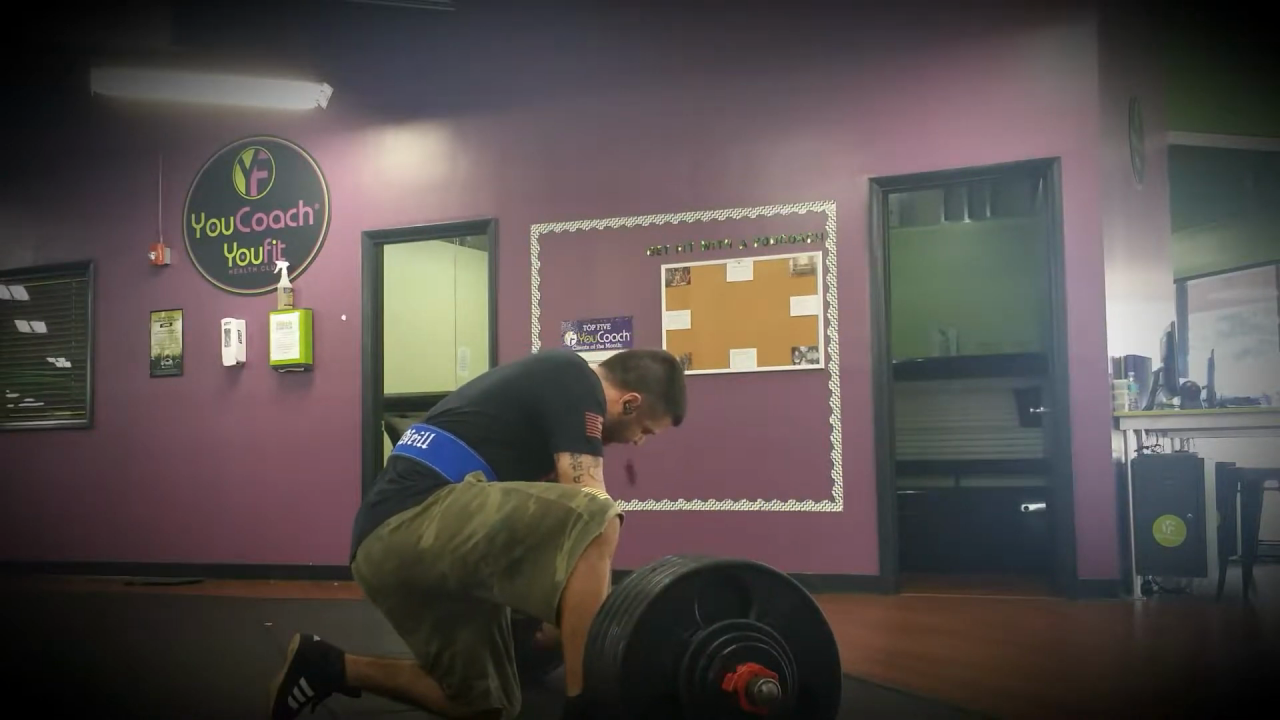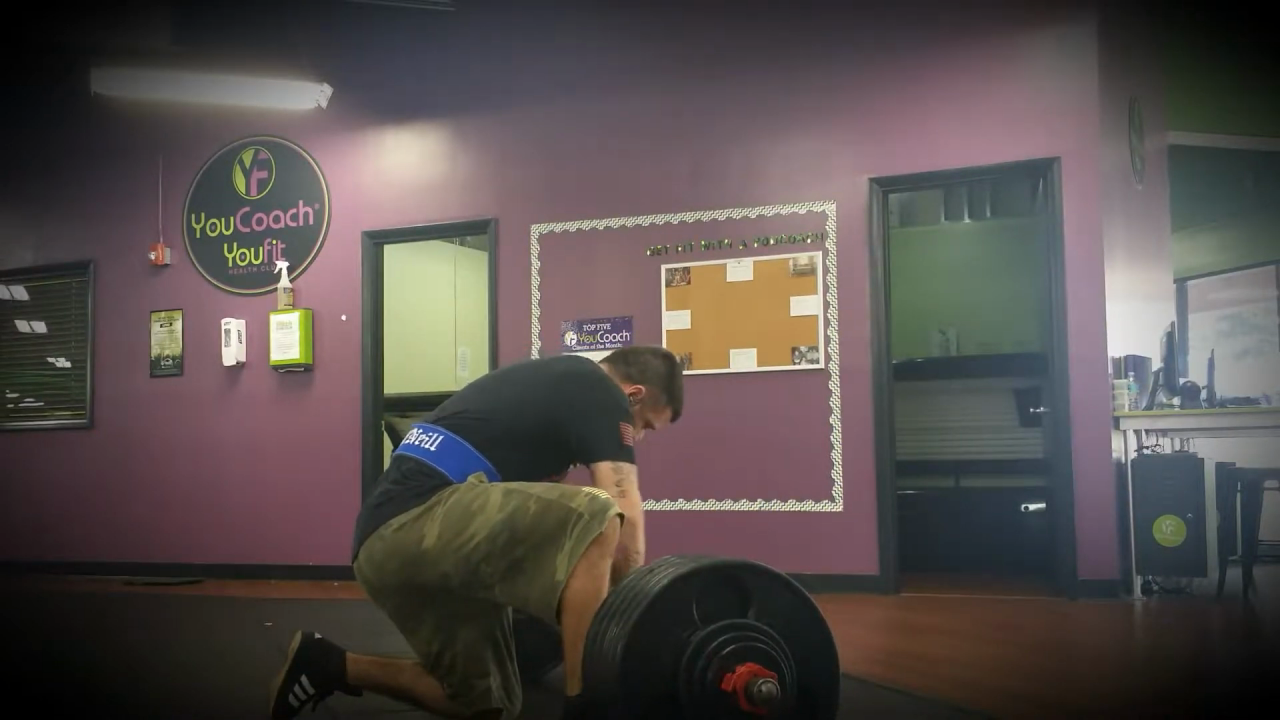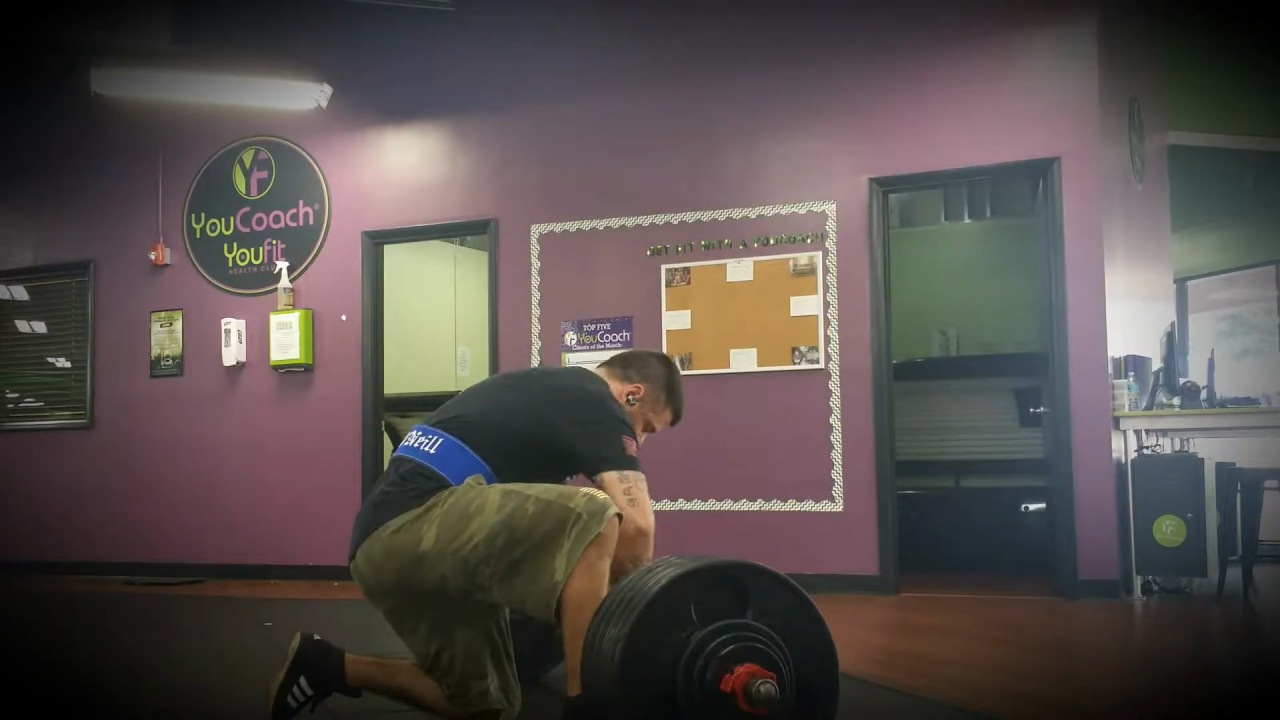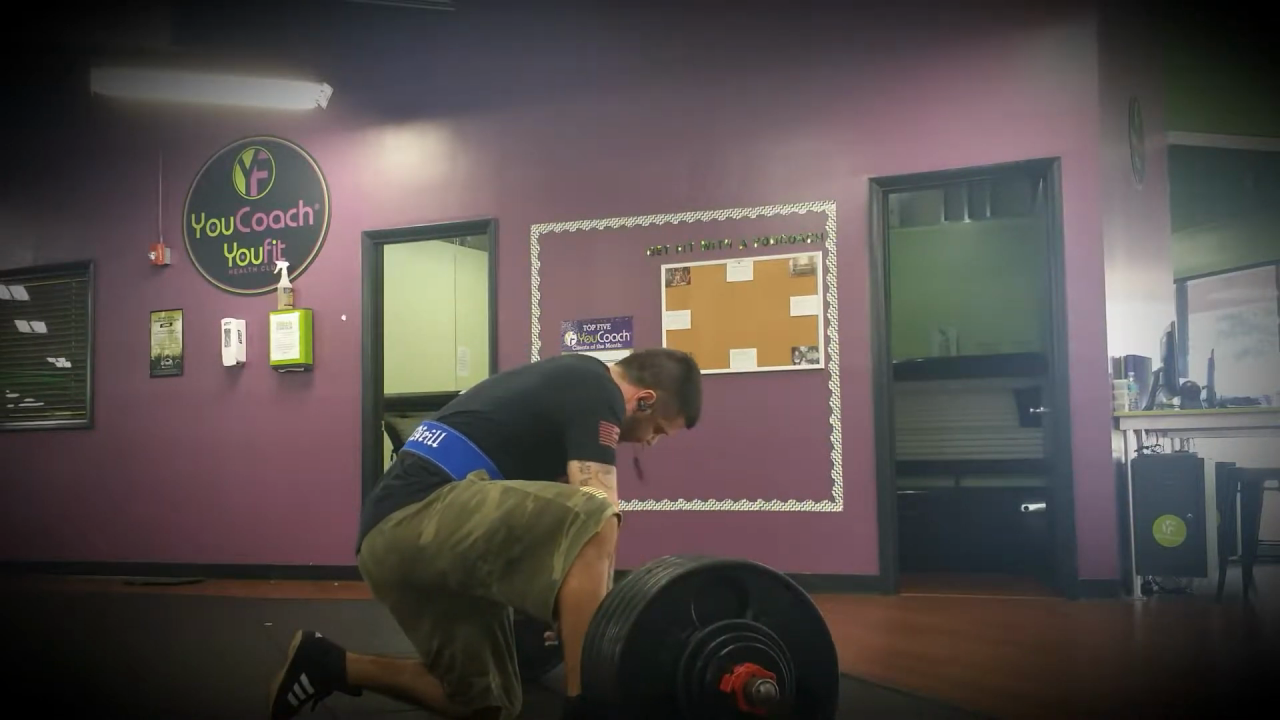
dt=0.5s
person 1, frame 1
left shoulder: (548, 383)
right shoulder: (576, 383)
left elbow: (546, 516)
right elbow: (588, 509)
left wrist: (561, 613)
left hip: (385, 541)
right hip: (415, 523)
right knee: (594, 521)
left ankle: (327, 667)
person 1, frame 2
left shoulder: (554, 384)
right shoulder: (597, 391)
left elbow: (539, 519)
right elbow: (625, 518)
left hip: (387, 539)
right hip: (420, 522)
right knee: (593, 520)
left ankle: (327, 665)
person 1, frame 3
left shoulder: (554, 390)
right shoulder: (592, 402)
left elbow: (537, 513)
right elbow: (636, 525)
left hip: (385, 542)
right hip: (416, 524)
right knee: (592, 519)
left ankle: (326, 667)
person 1, frame 4
left shoulder: (566, 383)
right shoulder: (596, 391)
left elbow: (544, 513)
right elbow: (596, 515)
right wrist: (600, 615)
left hip: (392, 534)
right hip: (420, 517)
right knee: (591, 521)
left ankle: (328, 664)
